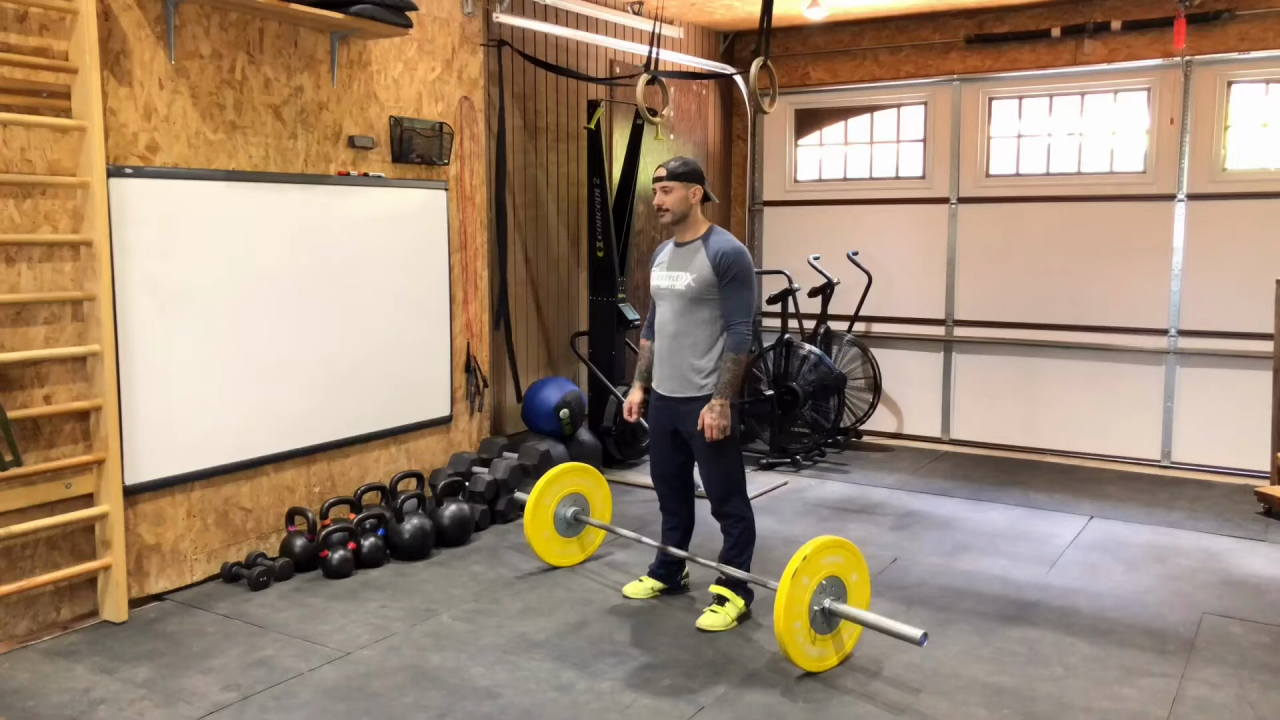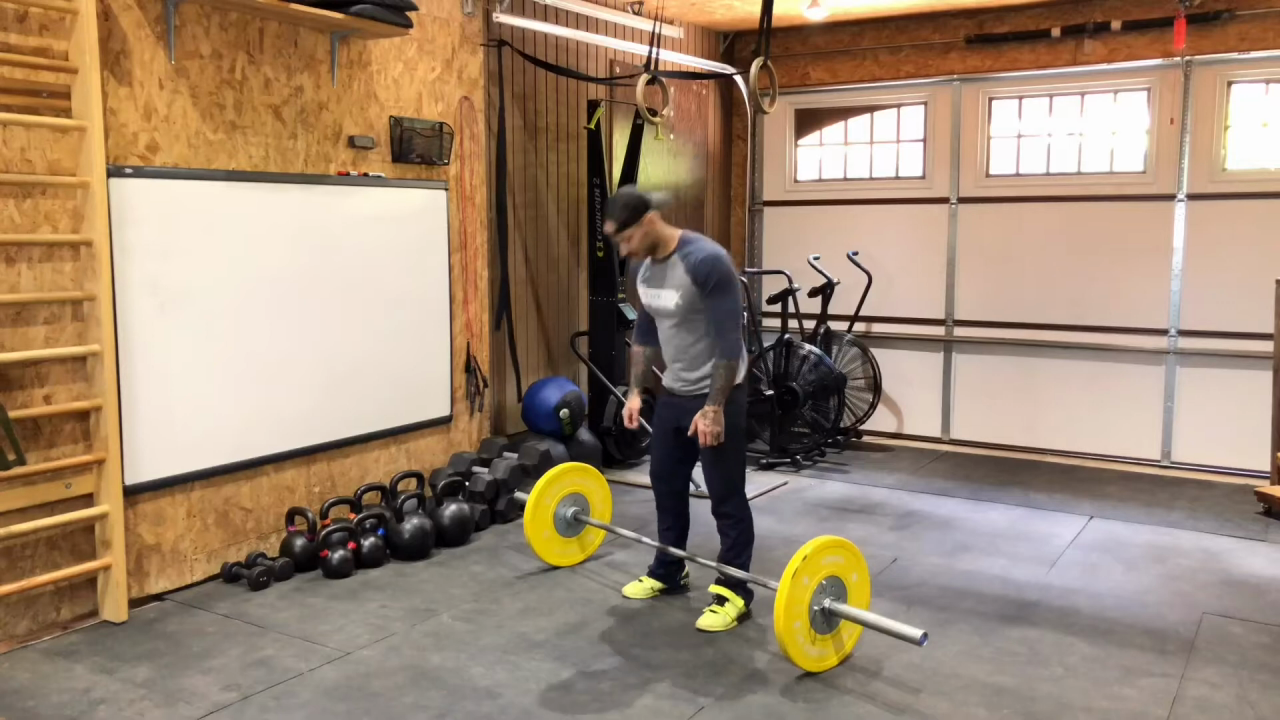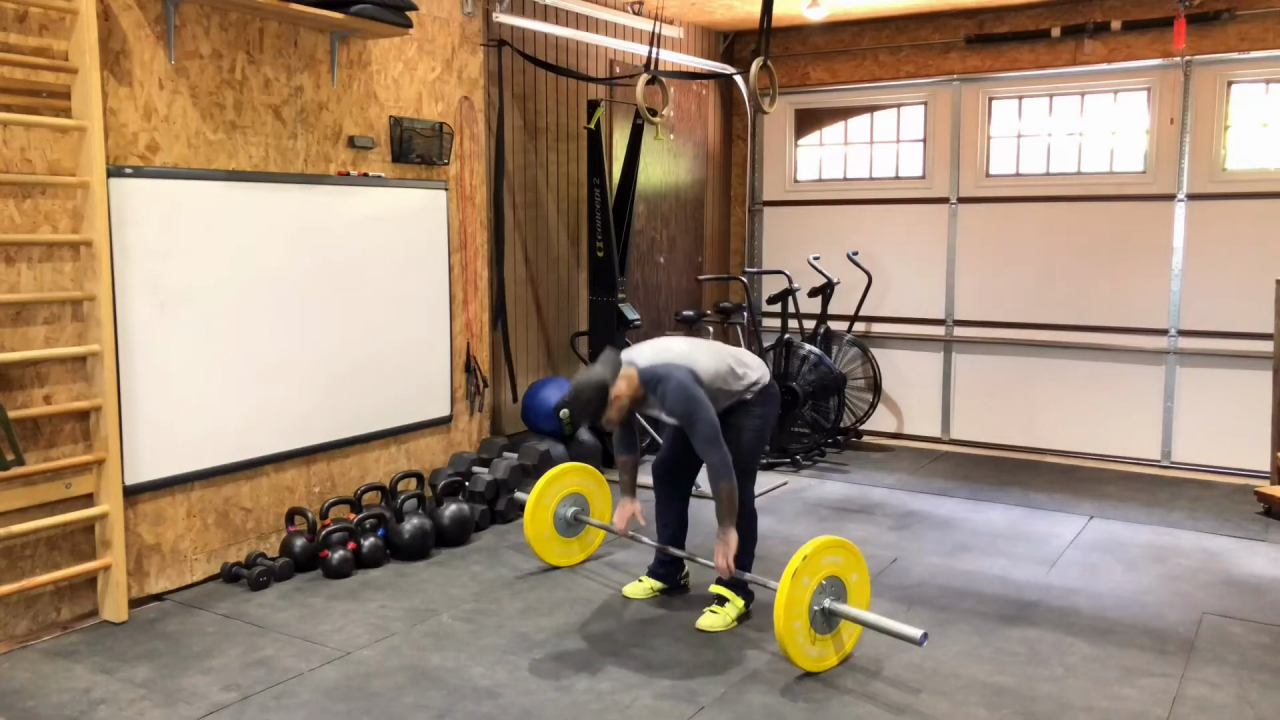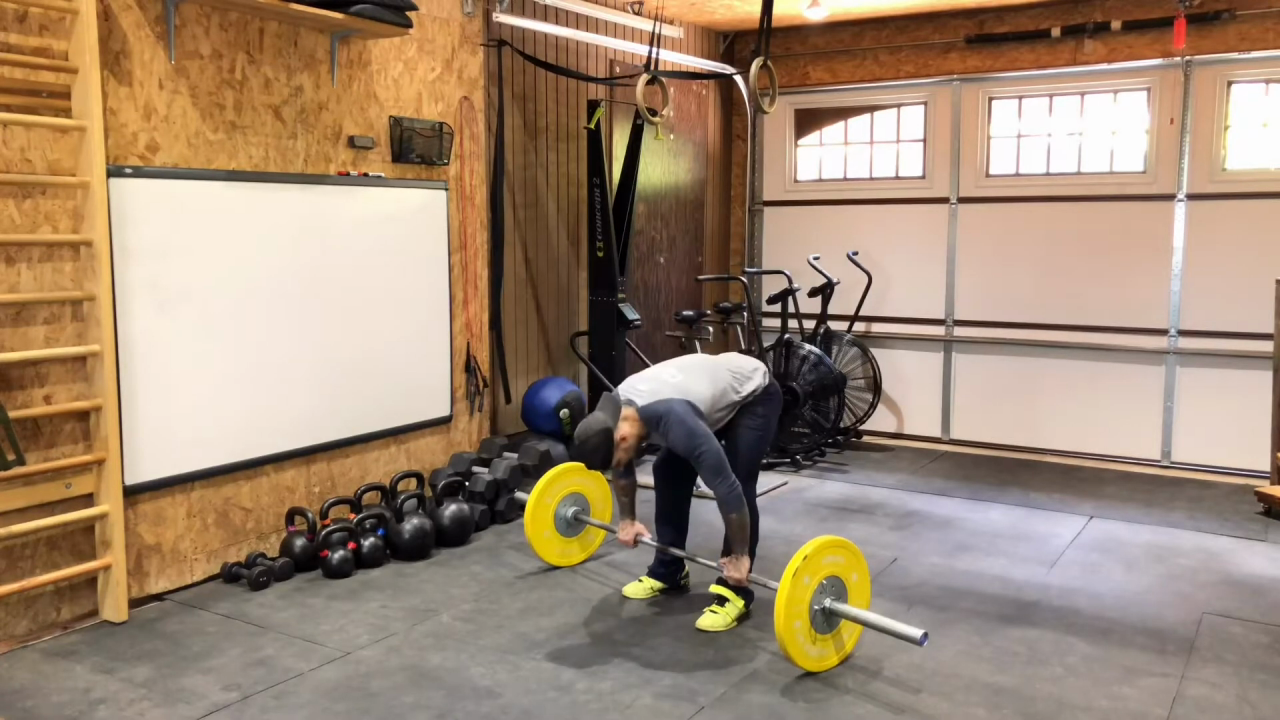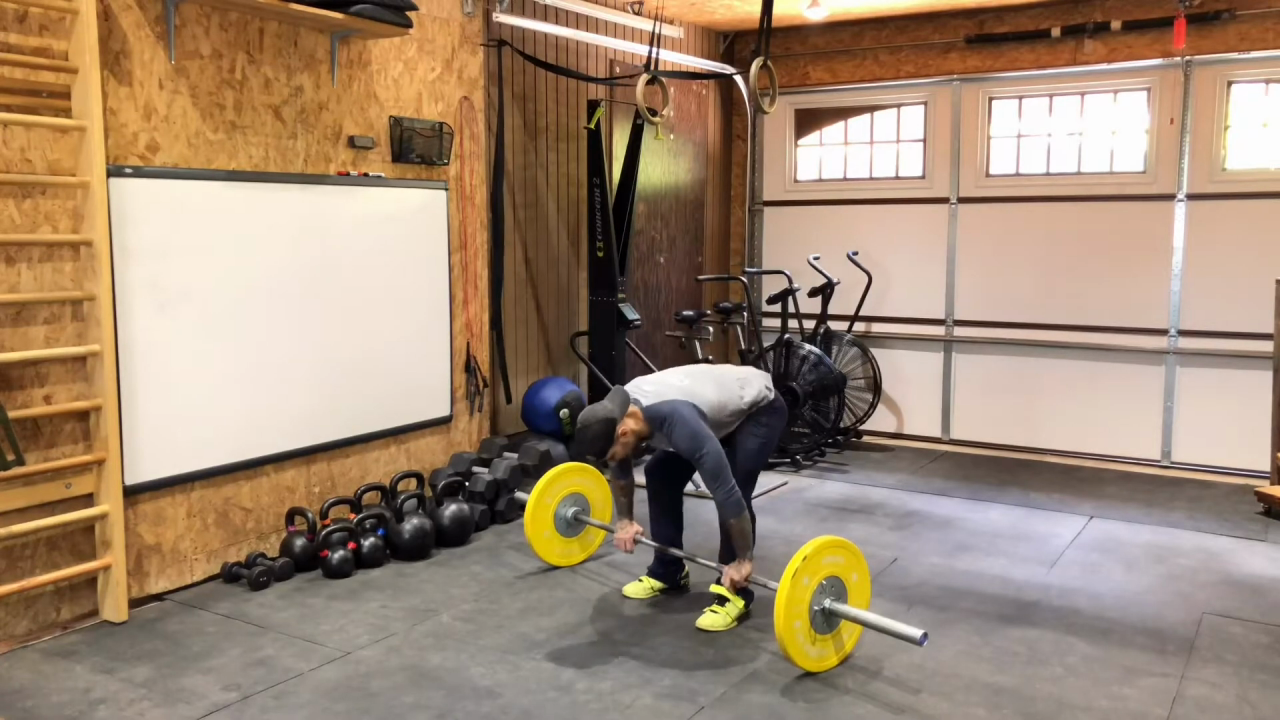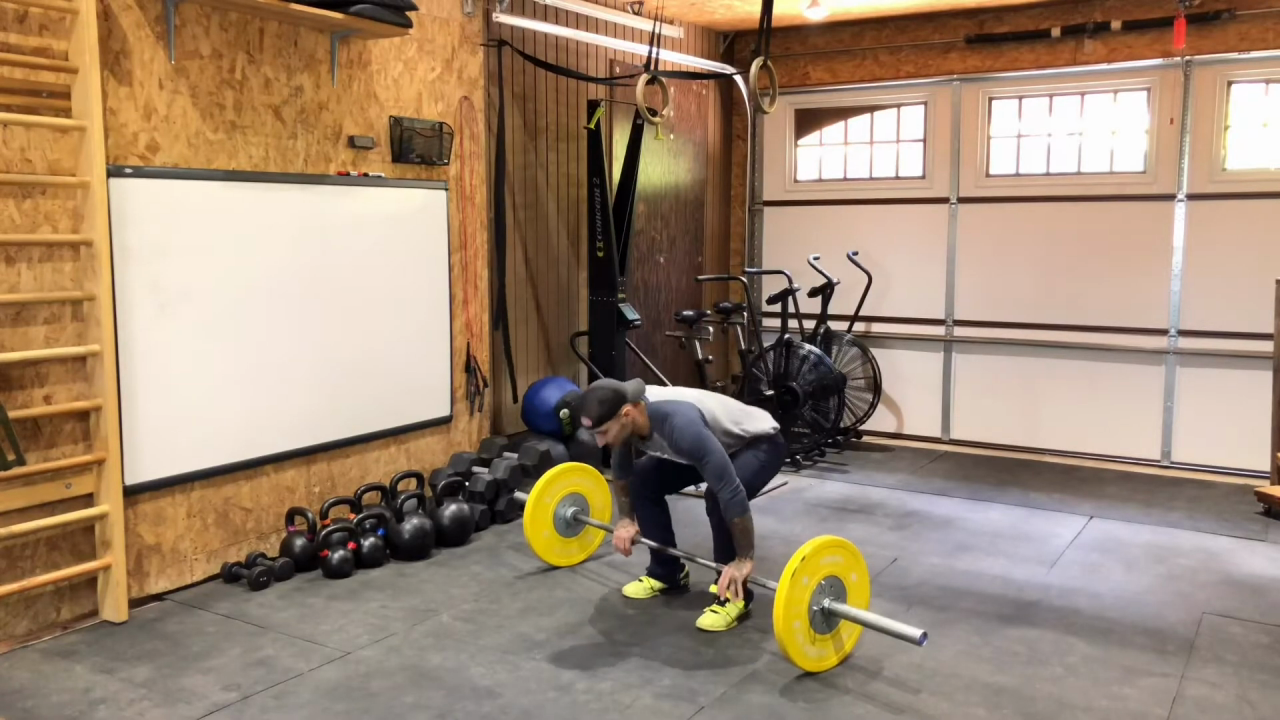
dt=0.4s
person 1, frame 1
left shoulder: (726, 253)
right shoulder: (661, 254)
left elbow: (739, 335)
left wrist: (721, 401)
right wrist: (640, 385)
left hip: (706, 402)
right hip: (664, 398)
left knee: (726, 499)
right knee: (670, 492)
left ankle: (735, 592)
right ankle: (669, 572)
person 1, frame 2
left shoulder: (705, 260)
right shoulder: (644, 266)
left elbow: (729, 340)
right elbow: (643, 332)
left wrist: (715, 407)
right wrist: (635, 391)
left hip: (717, 395)
right hip: (674, 392)
left knee: (726, 495)
right knee: (666, 482)
left ankle: (734, 592)
right ankle: (667, 573)
person 1, frame 3
left shoulder: (674, 388)
right shoulder: (619, 379)
left elbow: (716, 458)
right elbow: (625, 441)
left wrist: (727, 532)
right wrist: (627, 496)
left hip: (750, 395)
right hip: (709, 399)
left knee: (736, 484)
right knee: (666, 471)
left ankle: (734, 592)
right ankle: (668, 572)
person 1, frame 4
left shoulder: (675, 421)
right shoulder: (615, 412)
left elbow: (726, 486)
right elbow: (623, 470)
left wrist: (740, 556)
right wrist: (627, 518)
left hip: (754, 396)
right hip: (715, 389)
left knee: (739, 484)
right knee: (668, 473)
left ankle: (734, 591)
right ankle: (668, 571)
person 1, frame 5
left shoulder: (678, 422)
right shoulder: (618, 412)
left elbow: (725, 490)
right elbow: (620, 469)
left wrist: (743, 559)
right wrist: (624, 519)
left hip: (758, 408)
right hip: (720, 403)
left knee: (735, 487)
right knee: (661, 474)
left ankle: (735, 593)
right ankle: (668, 571)
person 1, frame 6
left shoulder: (680, 424)
right shoulder: (626, 412)
left elbow: (731, 491)
right elbow: (622, 469)
left wrist: (744, 559)
right wrist: (625, 519)
left hip: (760, 442)
right hip: (718, 438)
left knee: (717, 497)
right knee: (643, 479)
left ankle: (734, 595)
right ankle: (667, 572)
